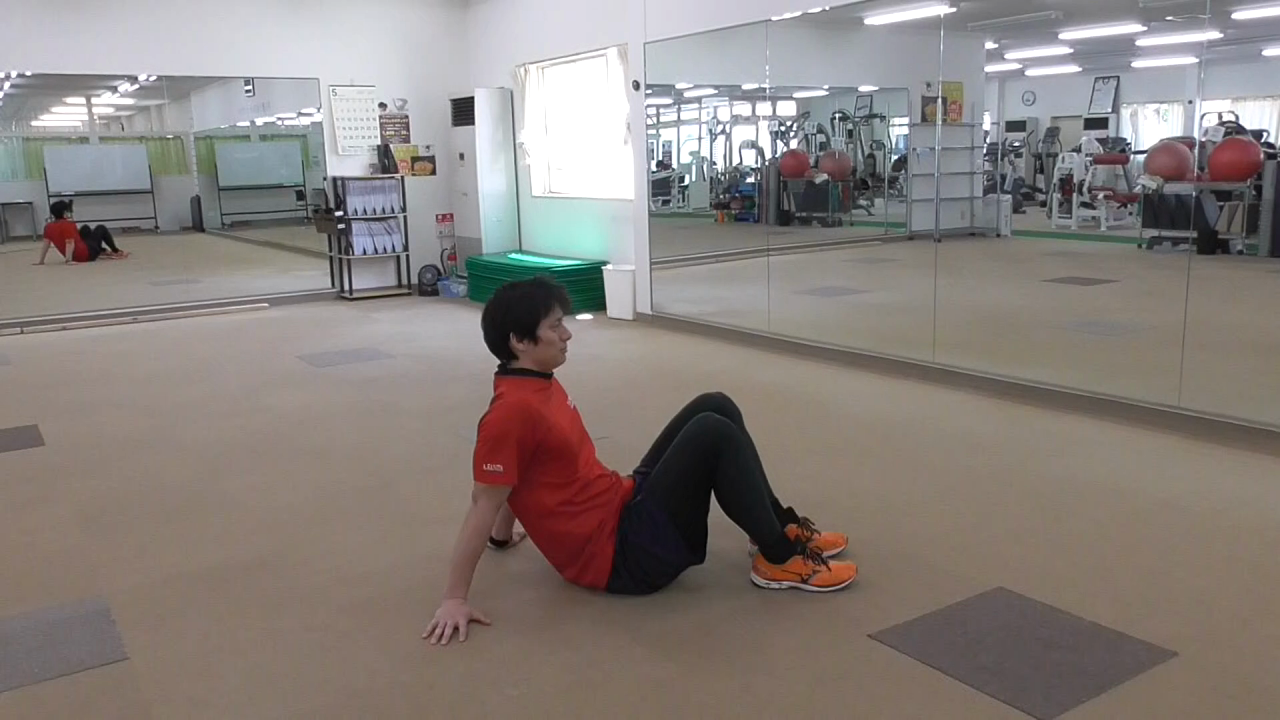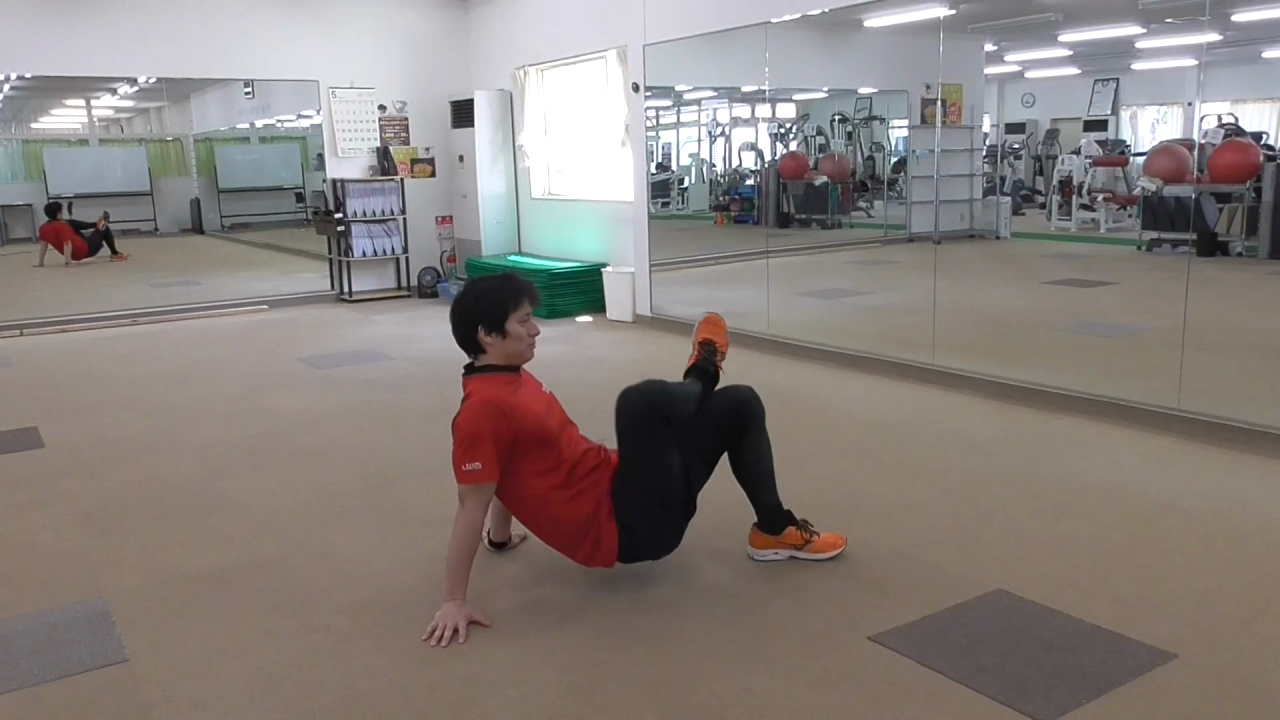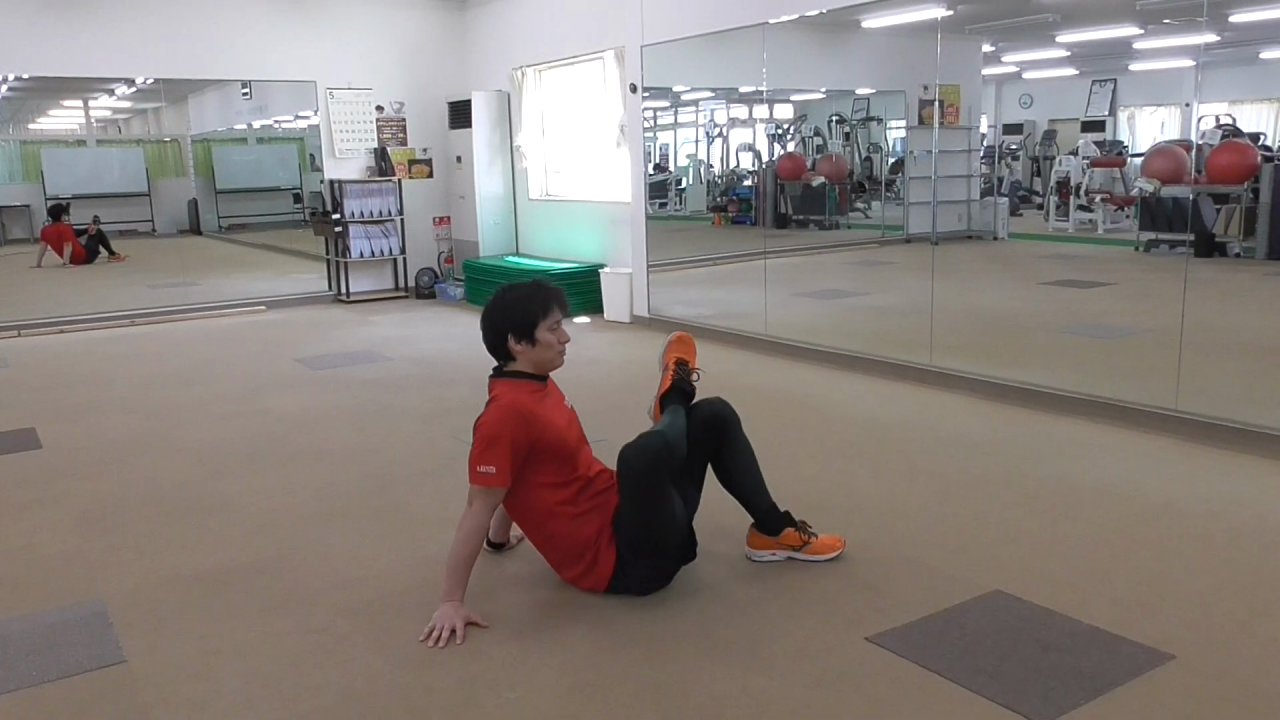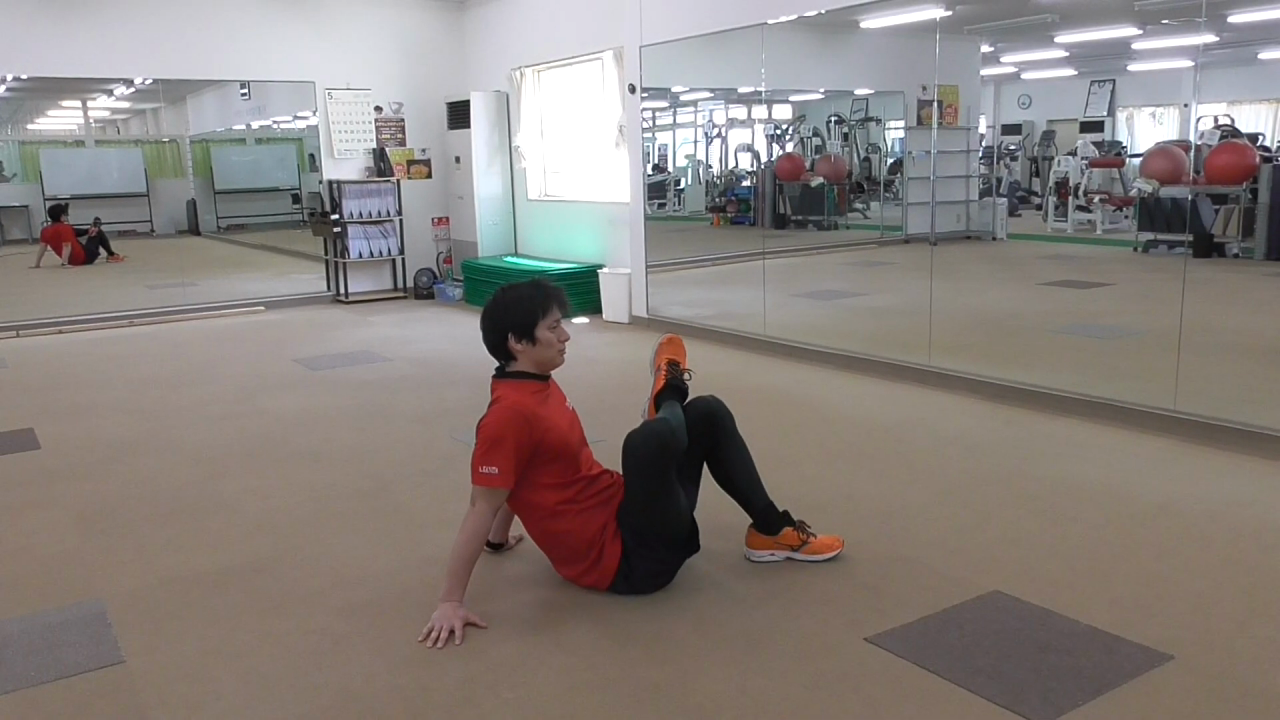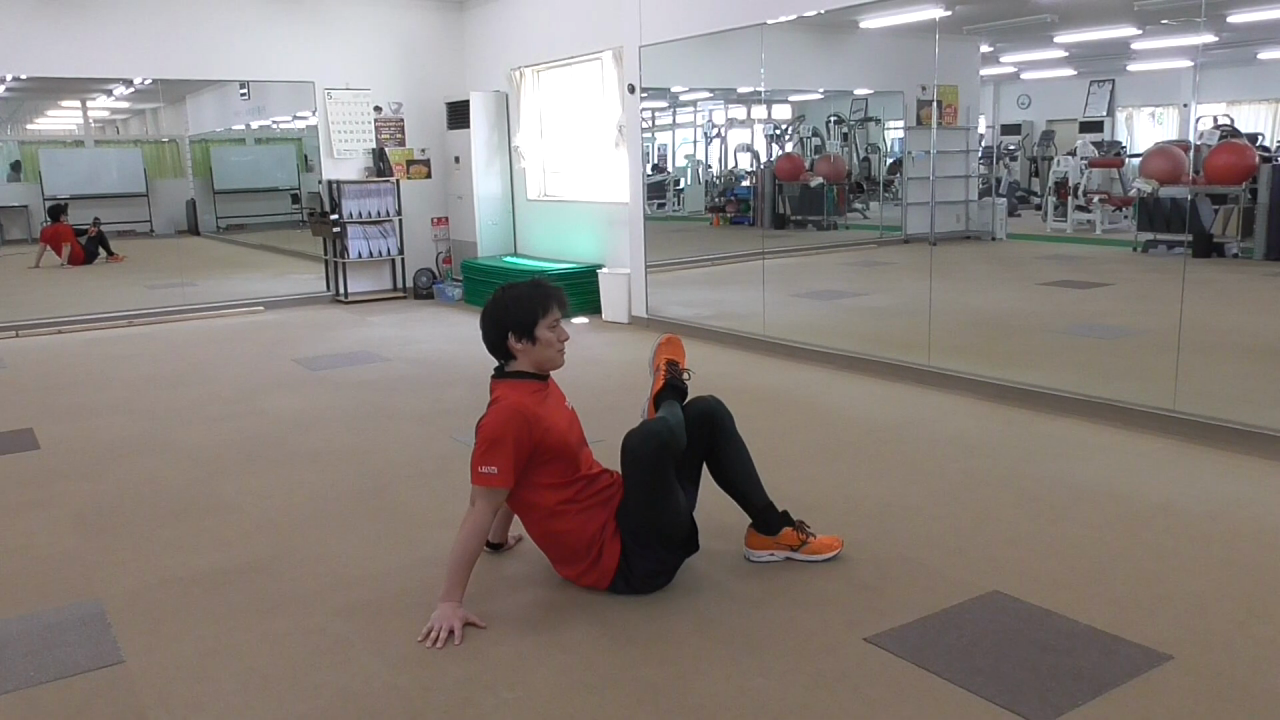
dt=1s
person 1, frame 1
left shoulder: (540, 384)
right shoulder: (514, 410)
left elbow: (520, 484)
right elbow: (484, 502)
left wrist: (502, 533)
right wrist: (454, 598)
left hip: (623, 506)
right hip: (623, 553)
left knee: (716, 409)
right knee: (712, 434)
left ankle: (778, 525)
right ankle: (780, 559)
person 1, frame 2
left shoulder: (512, 378)
right shoulder: (484, 407)
left elbow: (516, 471)
right elbow: (472, 503)
left wrist: (501, 537)
right wrist: (454, 601)
left hip: (619, 489)
right hip: (622, 526)
left knee: (741, 404)
right knee: (644, 400)
left ankle: (774, 530)
right ankle: (698, 380)
person 1, frame 3
left shoulder: (537, 384)
right shoulder: (507, 412)
left elbow: (522, 483)
right elbow: (479, 505)
left wrist: (500, 537)
right wrist: (452, 601)
left hip: (619, 515)
right hip: (619, 558)
left knee: (715, 416)
right knee: (646, 453)
left ankle: (773, 531)
right ankle: (673, 402)
person 1, frame 4
left shoulder: (538, 385)
right shoulder: (510, 413)
left elbow: (524, 481)
right elbow: (482, 506)
left wrist: (500, 539)
right wrist: (450, 602)
left hip: (620, 514)
right hip: (624, 557)
left knee: (709, 414)
right knee: (650, 439)
left ankle: (772, 530)
right ankle: (668, 400)
person 1, frame 5
left shoulder: (538, 384)
right shoulder: (510, 413)
right elbow: (482, 506)
left wrist: (500, 539)
right wrist: (450, 602)
left hip: (620, 513)
right hip: (623, 556)
left knee: (708, 413)
right knee: (650, 438)
left ankle: (771, 530)
right ankle: (667, 399)
